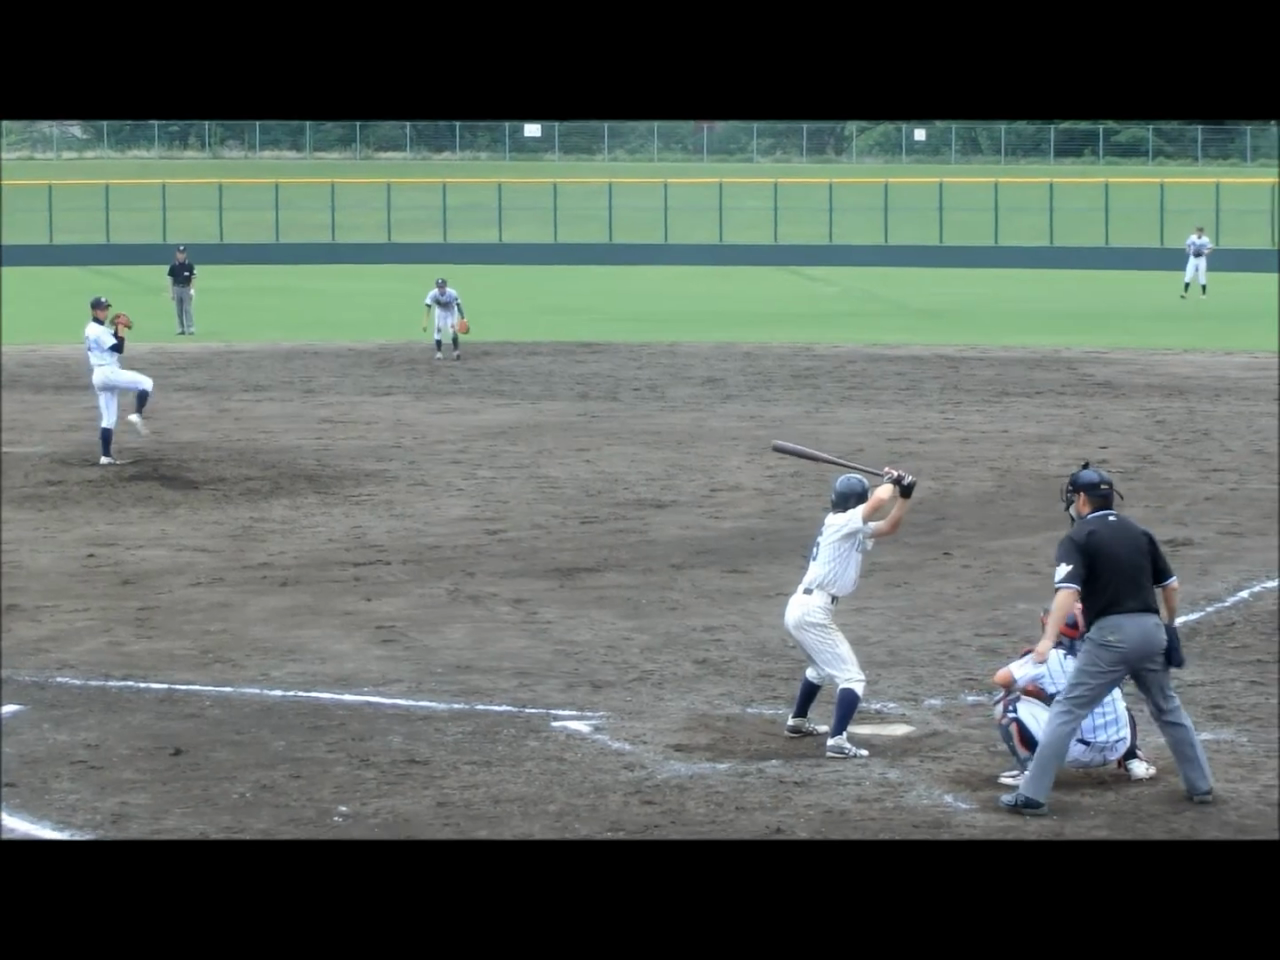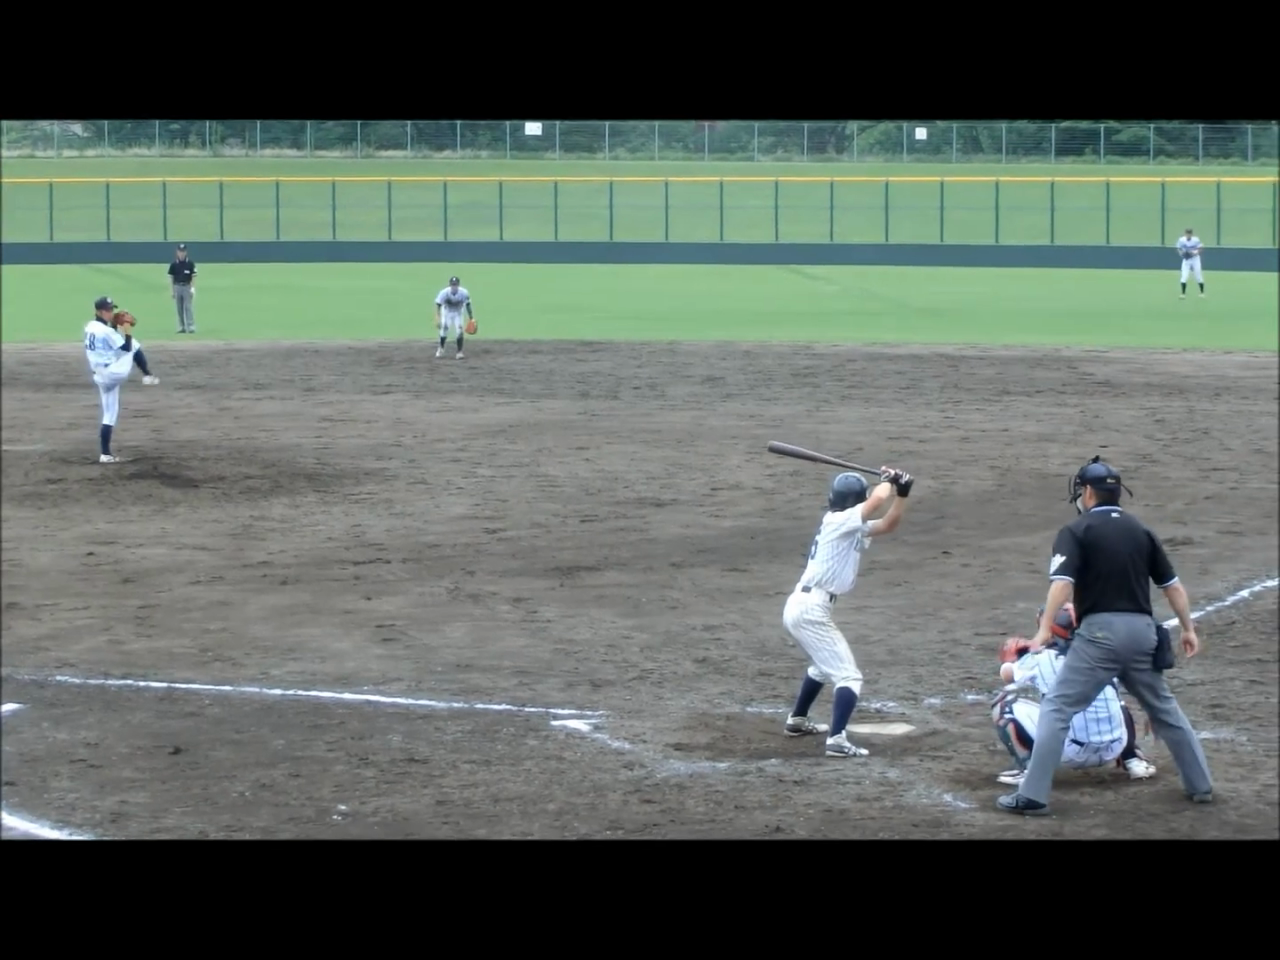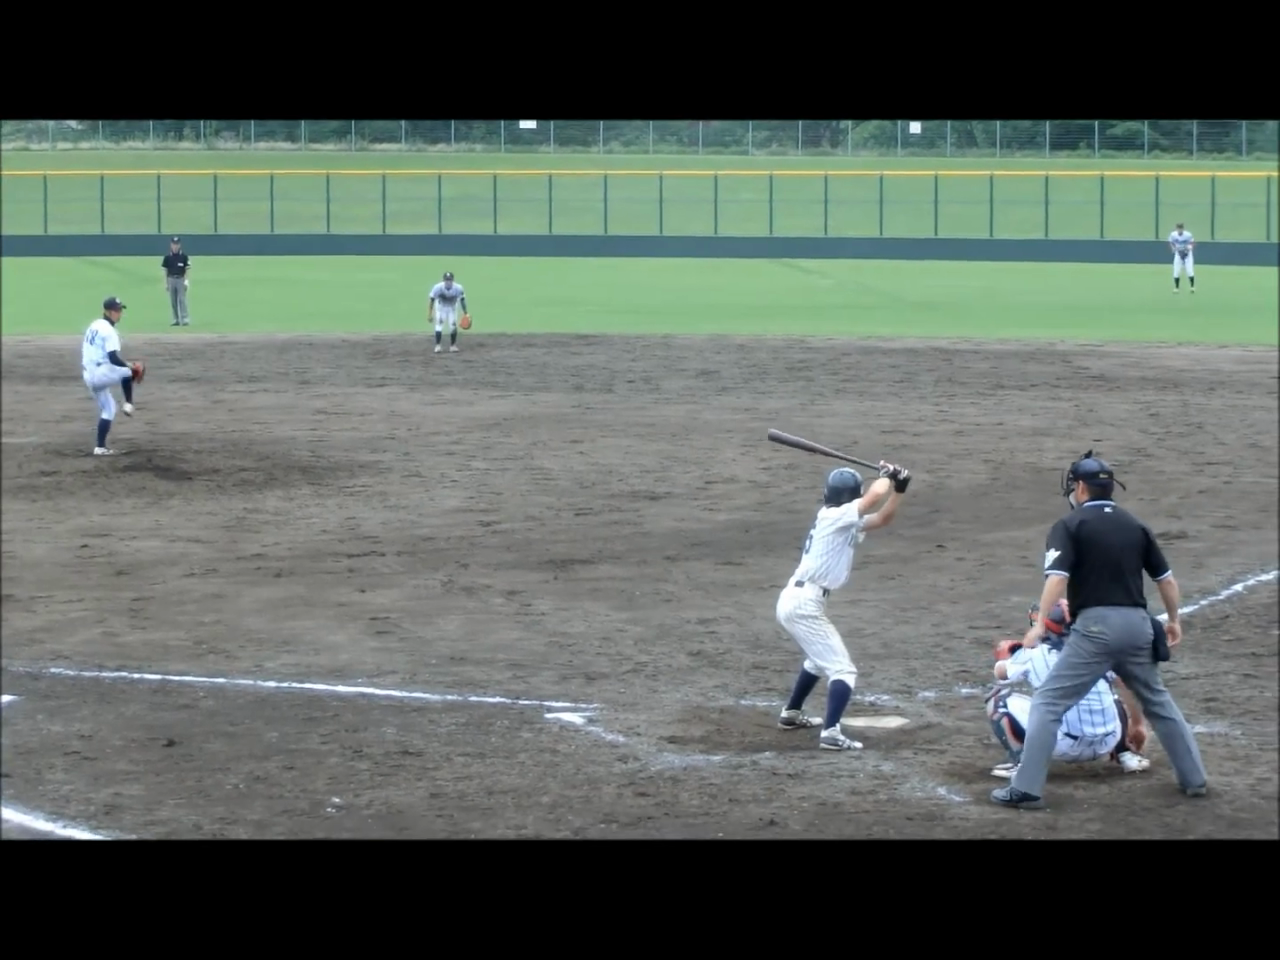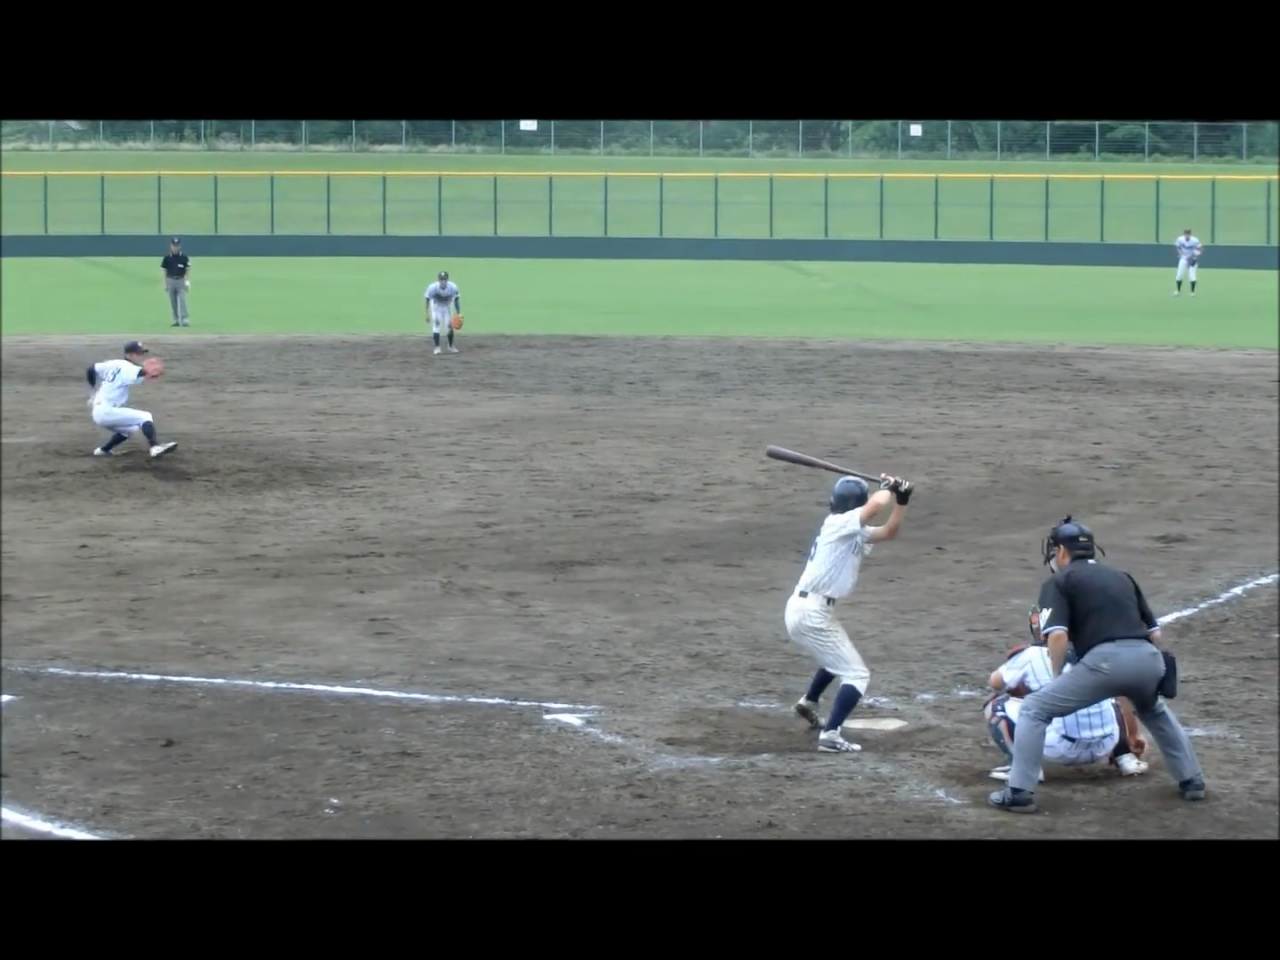
dt=0.4s
person 1, frame 1
left shoulder: (1076, 539)
right shoulder: (1141, 533)
left elbow: (1067, 592)
right elbow: (1171, 585)
left wrist: (1048, 638)
right wrist: (1168, 624)
left hip: (1111, 635)
right hip: (1151, 631)
left knee: (1067, 711)
right knee: (1168, 709)
left ankle: (1032, 794)
right ankle: (1200, 785)
person 1, frame 2
left shoulder: (1076, 531)
right shoulder: (1142, 532)
left elbow: (1062, 583)
right elbow: (1173, 586)
left wrist: (1044, 629)
right wrist: (1188, 629)
left hip: (1100, 632)
right hip: (1142, 631)
left knee: (1057, 709)
right knee: (1164, 710)
left ankle: (1033, 795)
right ankle: (1200, 785)
person 1, frame 3
left shoulder: (1069, 525)
right shoulder: (1135, 525)
left elbow: (1057, 579)
right elbow: (1167, 579)
left wrist: (1039, 625)
right wrist: (1173, 620)
left hip: (1095, 626)
right hip: (1137, 624)
left knee: (1048, 702)
right knee: (1158, 703)
left ankle: (1025, 788)
right ankle: (1193, 778)
person 1, frame 4
left shoulder: (1057, 582)
right shoulder: (1121, 576)
left elbow: (1058, 635)
left wrist: (1057, 673)
left hip: (1105, 660)
right hip: (1149, 659)
left knee: (1034, 709)
right knee: (1154, 711)
left ankle: (1019, 792)
right ankle: (1192, 780)
person 2, frame 1
left shoulder: (854, 529)
right shoulder: (841, 523)
left elbow: (889, 527)
right elbow: (878, 500)
left wrist: (904, 495)
right wrist: (890, 481)
left hip: (801, 608)
right hip: (812, 612)
left knee: (822, 667)
right knee: (852, 677)
left ankle: (797, 721)
right ankle: (837, 741)
person 2, frame 2
left shoulder: (852, 526)
right shoulder: (840, 521)
left elbow: (887, 525)
right elbow: (878, 499)
left wrist: (902, 493)
right wrist: (887, 479)
left hip: (801, 606)
right hip: (811, 610)
left knee: (824, 665)
right knee: (849, 676)
left ankle: (797, 720)
right ankle: (837, 739)
person 2, frame 3
left shoulder: (845, 521)
right shoulder: (836, 516)
left elbow: (882, 518)
right elbow: (875, 495)
left wrist: (899, 488)
right wrist: (886, 475)
left hip: (795, 600)
right hip: (804, 604)
left knee: (819, 658)
right knee: (843, 669)
left ankle: (791, 713)
right ankle: (831, 732)
person 2, frame 4
left shoulder: (854, 530)
right shoulder: (839, 524)
left elbow: (888, 532)
right elbow: (876, 504)
left wrist: (901, 500)
right wrist: (888, 487)
left hip: (809, 609)
right hip: (811, 614)
left knee: (839, 656)
right knee: (856, 674)
left ankle: (809, 703)
right ankle: (830, 735)
